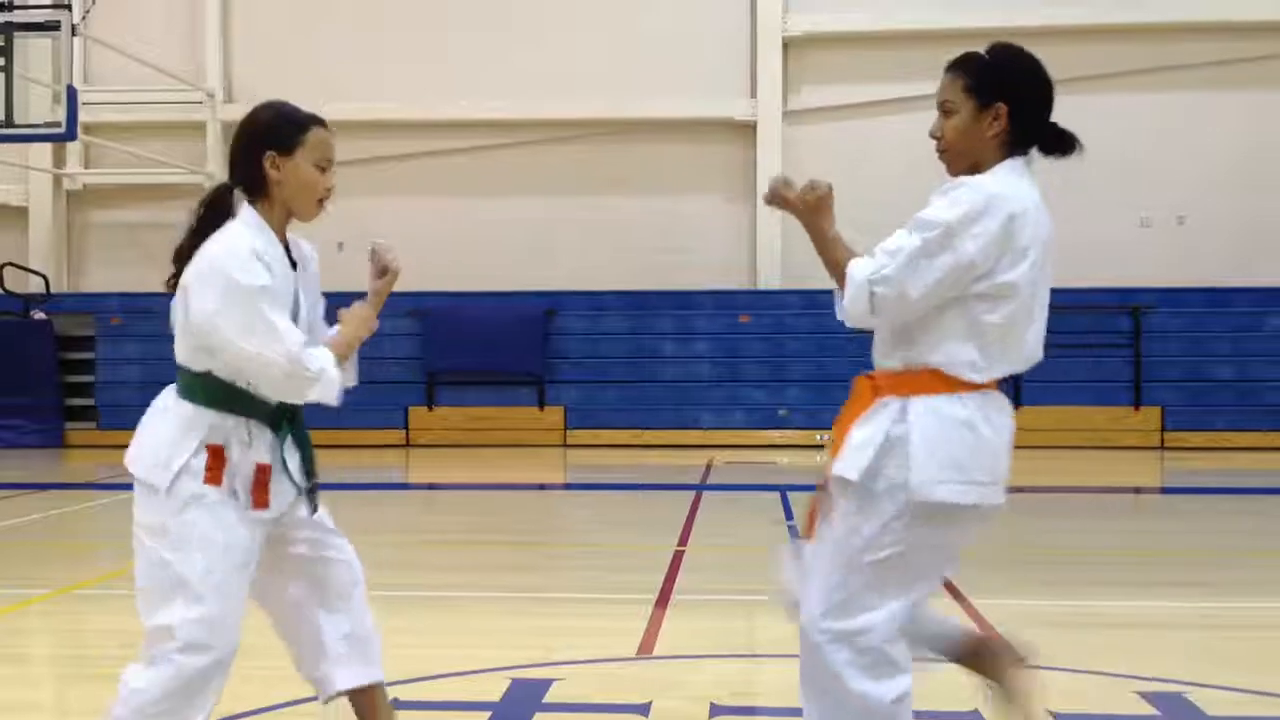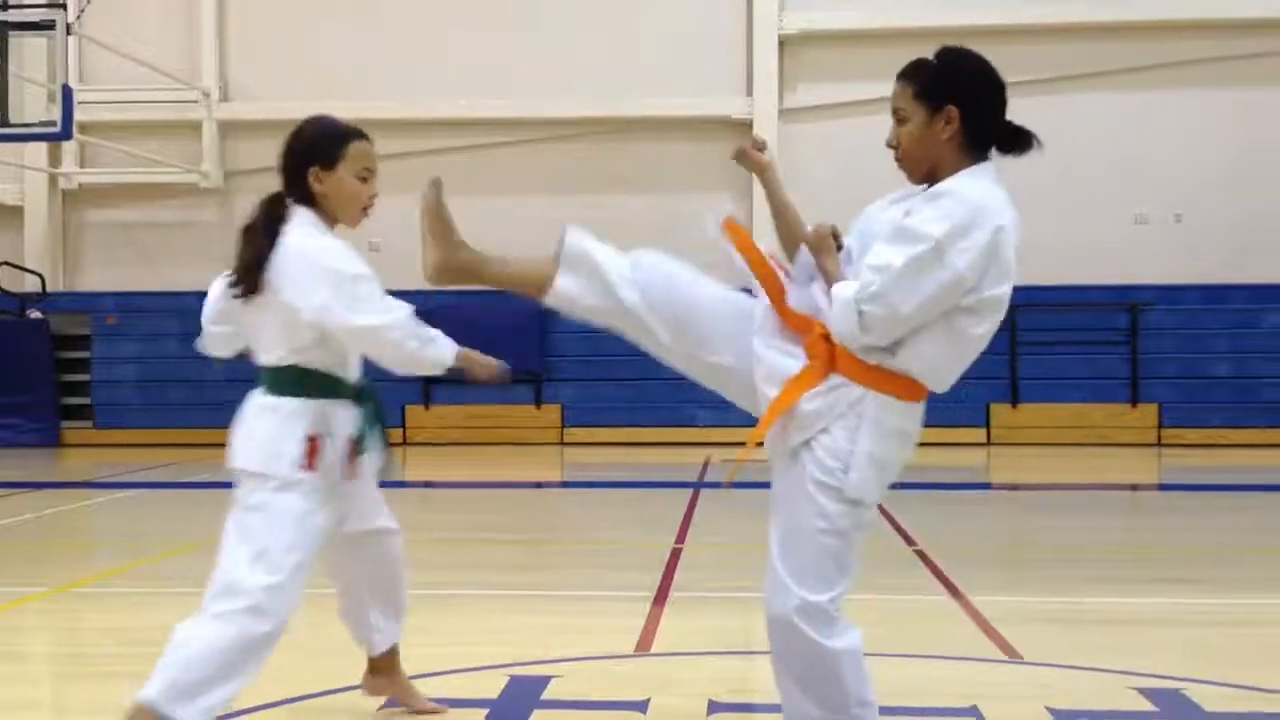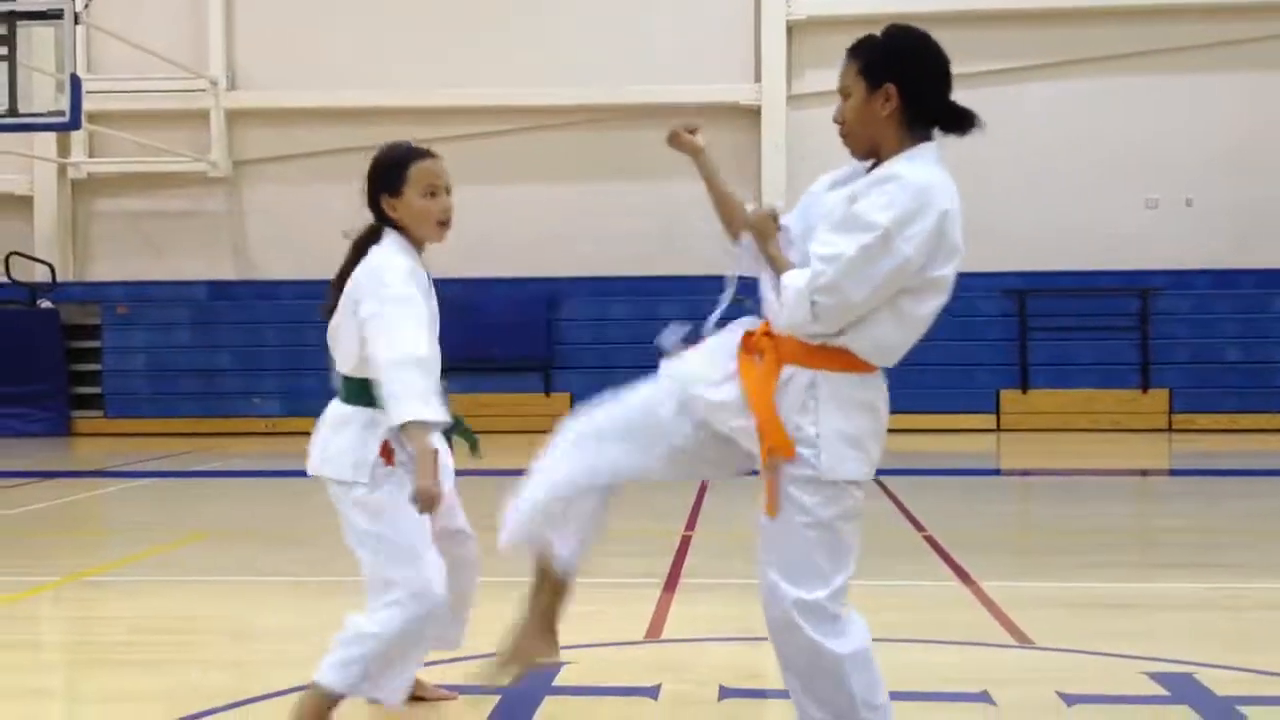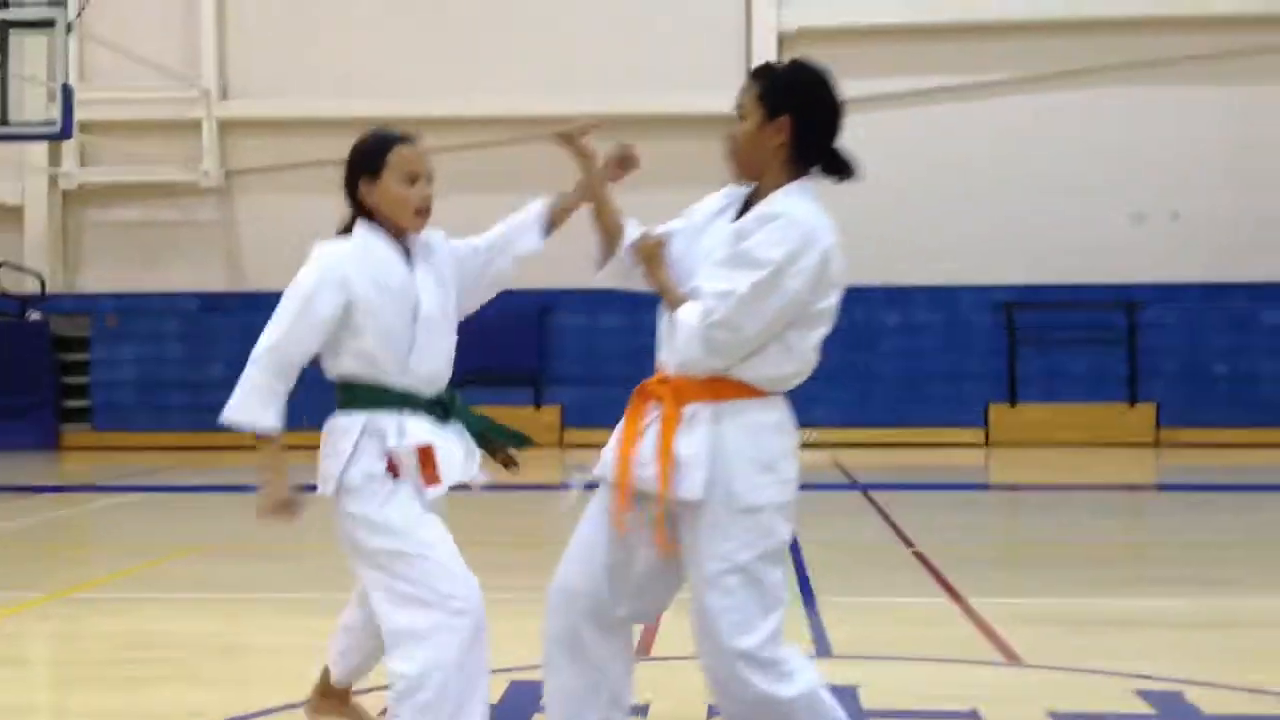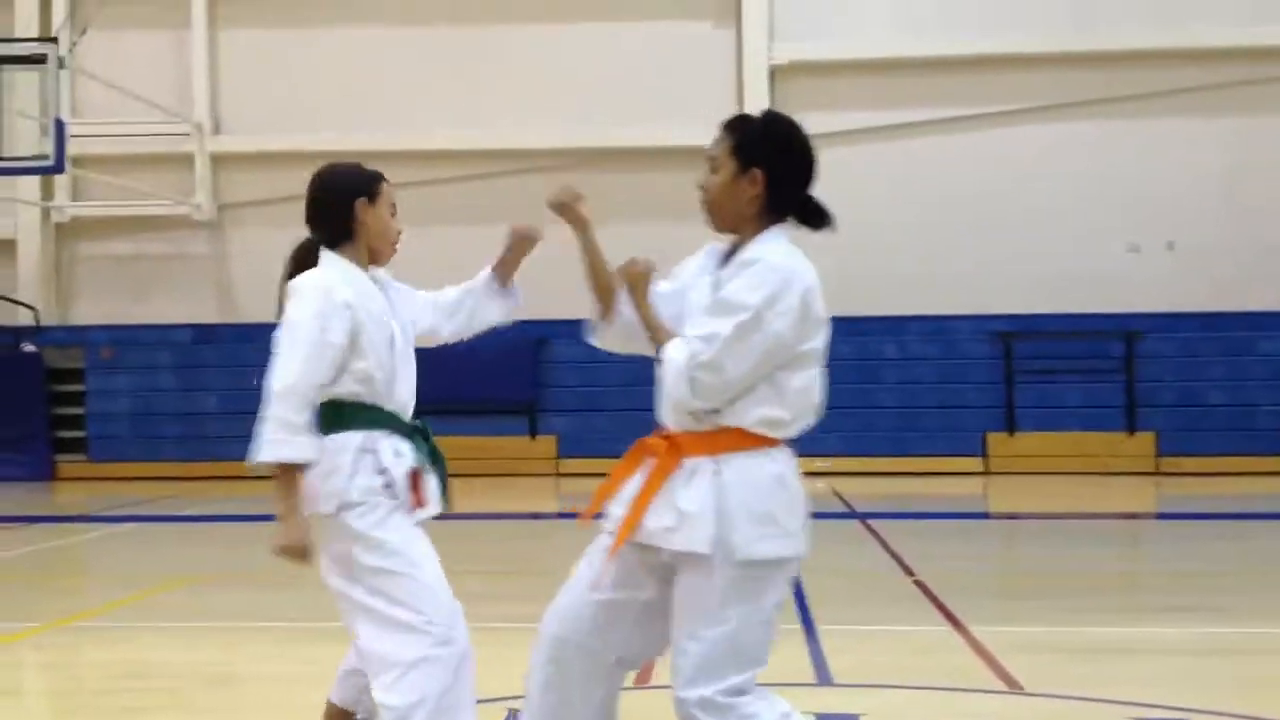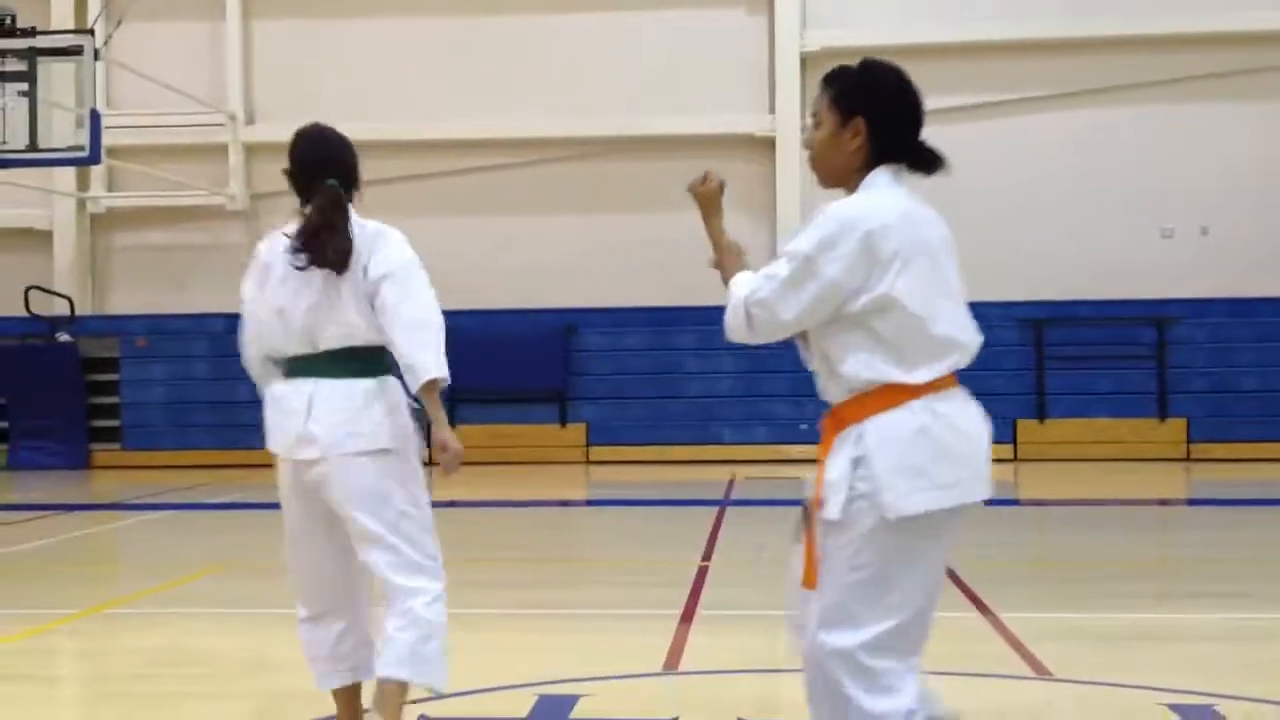
dt=0.3s
person 1, frame 1
left shoulder: (986, 203)
right shoulder: (1005, 199)
left elbow: (871, 300)
right elbow: (897, 296)
left wrist: (817, 226)
right wrist: (817, 224)
left hip: (931, 437)
right hip: (924, 421)
left knee: (841, 627)
right knee: (821, 592)
right ankle: (989, 656)
person 1, frame 2
left shoulder: (973, 214)
right shoulder: (931, 203)
left elbow: (863, 318)
right elbow: (808, 266)
left wrist: (826, 256)
right wrist: (769, 180)
left hip: (849, 415)
right hip: (804, 369)
left knee: (805, 605)
right knee: (646, 280)
right ankle: (477, 265)
person 1, frame 3
left shoulder: (918, 197)
right shoulder: (858, 182)
left elbow: (809, 306)
right elbow: (747, 235)
left wrist: (770, 244)
right wrist: (702, 161)
left hip: (815, 409)
right hip: (746, 376)
left knee: (804, 601)
right knee: (592, 444)
right ankle: (540, 623)
person 1, frame 4
left shoulder: (799, 232)
right shoulder: (726, 209)
left elbow: (706, 340)
right elbow: (625, 254)
left wrist: (662, 277)
right wrist: (589, 169)
left hip: (733, 448)
right hip: (664, 432)
left knee: (741, 648)
right knee: (584, 603)
person 1, frame 5
left shoulder: (778, 278)
right shoulder: (718, 265)
left elbow: (695, 384)
right elbow: (614, 326)
left wrist: (643, 302)
right wrist: (582, 227)
left hip: (737, 503)
right hip: (683, 489)
right knee: (575, 641)
person 1, frame 6
left shoulder: (856, 222)
right shoulder: (907, 216)
left elbow: (755, 317)
left wrist: (715, 228)
right wrist: (746, 271)
left hip: (894, 454)
right hip: (907, 442)
left knee: (853, 648)
right knee: (858, 636)
person 2, frame 1
left shoulder: (295, 257)
right shoulder: (232, 258)
left elbow: (310, 357)
right elbow: (296, 374)
left wrist: (372, 303)
right wrist: (353, 332)
left hip: (253, 455)
right hip: (198, 463)
left knee: (326, 577)
right knee: (197, 639)
person 2, frame 2
left shoulder: (287, 243)
right shoulder: (319, 257)
left elbow: (220, 322)
right elbow: (396, 338)
right wrist: (467, 358)
left hip: (319, 438)
right hip: (296, 446)
left knee: (374, 548)
right knee: (253, 602)
person 2, frame 3
left shoulder: (398, 265)
right shoulder: (392, 274)
right elbow: (405, 367)
right wrist: (427, 460)
left hip: (386, 443)
right hip: (364, 451)
left knee: (453, 557)
right knee: (414, 592)
person 2, frame 4
left shoulder: (437, 257)
right shoulder: (337, 267)
left elbow: (511, 241)
right elbow: (270, 365)
left wrist: (584, 188)
right wrist: (272, 472)
left hip: (411, 452)
right hip: (370, 459)
left knee: (392, 592)
right knee: (446, 603)
person 2, frame 5
left shoulder: (378, 290)
right shoulder: (322, 293)
left elbow: (453, 313)
right elbow: (287, 404)
left wrist: (510, 257)
right wrist: (289, 513)
left hip: (378, 479)
right hip: (354, 479)
left knee: (391, 624)
right knee: (431, 633)
person 2, frame 6
left shoulder: (268, 254)
right shoulder: (381, 243)
left elbow: (258, 353)
right elbow: (415, 329)
right wrist: (440, 423)
left hip: (294, 419)
right hip: (363, 417)
left knee: (324, 586)
right knee: (412, 575)
